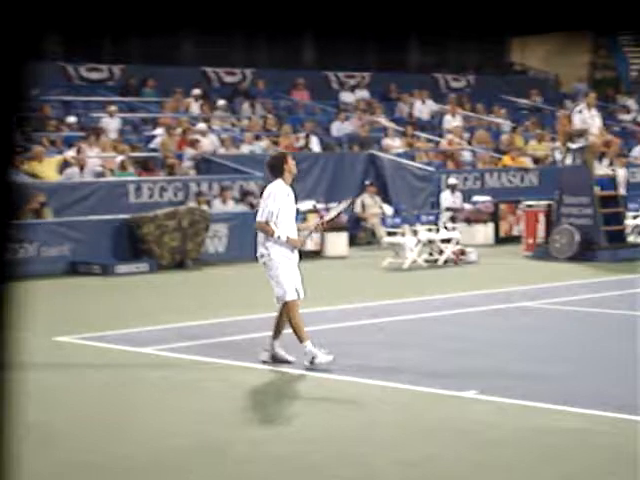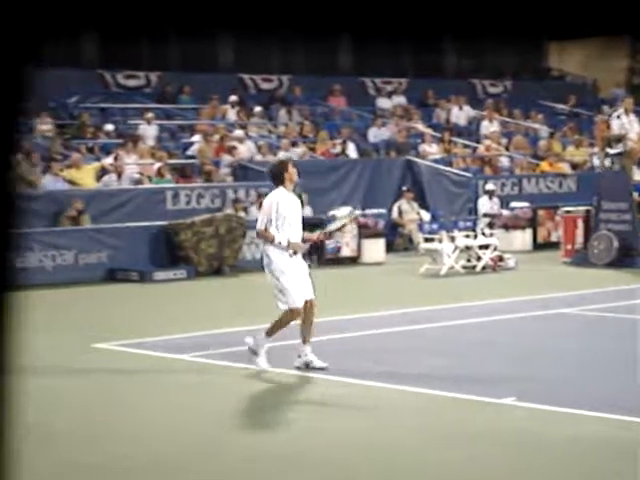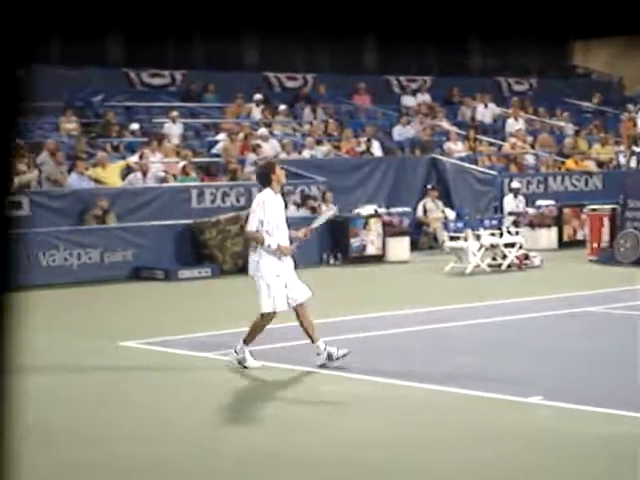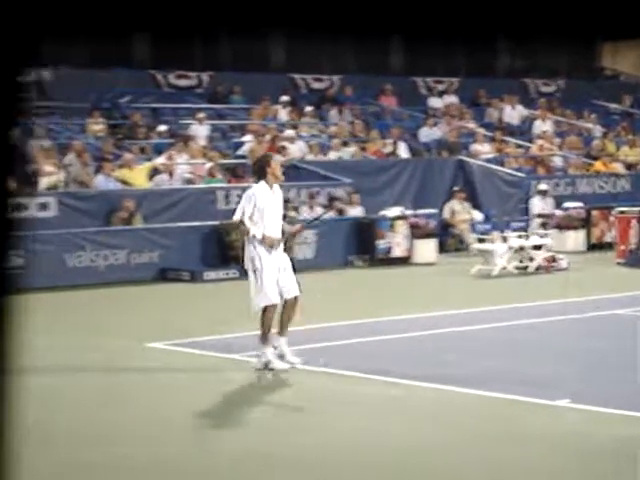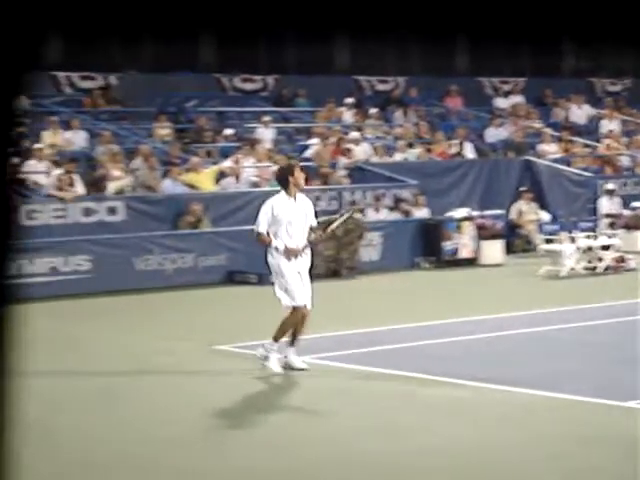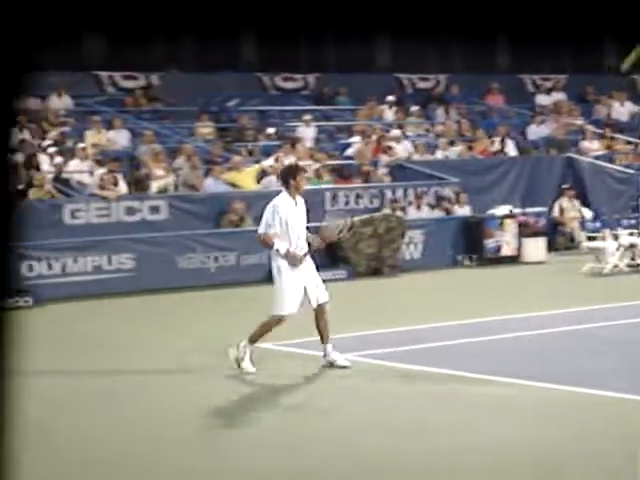
dt=0.2s
person 1, frame 1
left shoulder: (288, 191)
right shoulder: (274, 191)
right elbow: (261, 225)
right wrist: (287, 239)
left hip: (287, 255)
right hip: (275, 255)
left knee: (288, 302)
right knee: (291, 302)
left ankle: (273, 348)
right ankle: (310, 351)
person 1, frame 2
left shoulder: (293, 200)
right shoulder: (274, 199)
right elbow: (261, 232)
left wrist: (309, 237)
right wrist: (288, 244)
left hip: (294, 260)
right hip: (279, 262)
left knee: (309, 304)
right knee: (295, 309)
left ankle: (306, 354)
right ankle: (259, 343)
person 1, frame 3
left shoulder: (277, 198)
right shoulder: (263, 201)
right elbow: (250, 233)
left wrist: (294, 234)
right wrist: (276, 246)
left hip: (283, 263)
right hip: (267, 265)
left knee: (301, 305)
right knee: (269, 313)
left ankle: (322, 350)
right ankle: (242, 350)
person 1, frame 4
left shoulder: (277, 192)
right shoulder: (255, 193)
right elbow: (238, 223)
left wrist: (289, 229)
right wrist: (262, 237)
left hip: (278, 254)
right hip: (261, 256)
left knee: (292, 298)
right knee: (271, 304)
left ankle: (280, 345)
right ankle: (266, 354)
person 1, frame 5
left shoulder: (305, 202)
right shoulder: (272, 204)
left elbow: (311, 229)
right elbow: (260, 235)
left wrist: (315, 237)
right wrist: (283, 248)
left hip: (301, 262)
right hip: (283, 263)
left knee: (302, 310)
right knee: (300, 310)
left ankle: (289, 353)
right ankle: (270, 349)
person 1, frame 6
left shoulder: (300, 202)
right shoulder: (277, 206)
right elbow: (263, 237)
left wrist: (312, 239)
right wrist: (288, 253)
left hip: (305, 263)
right hip: (287, 267)
left knee: (321, 306)
right knee: (280, 316)
left ankle: (328, 353)
right ankle: (244, 349)
